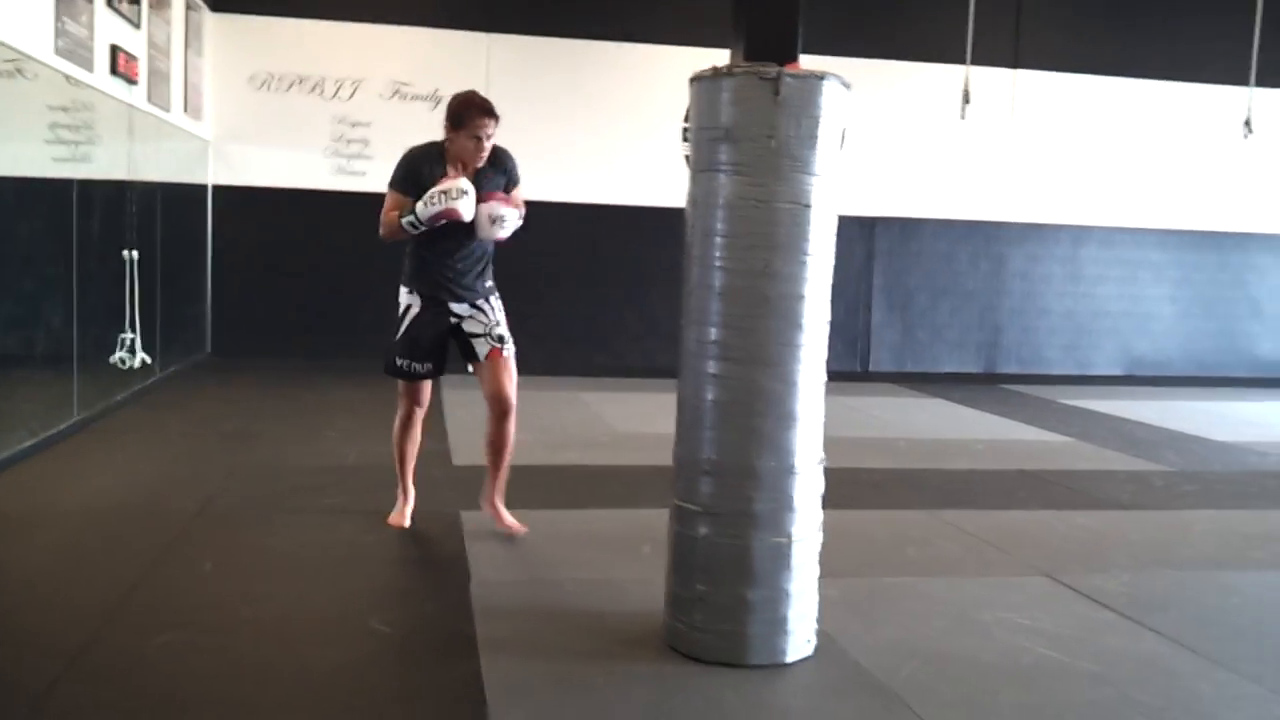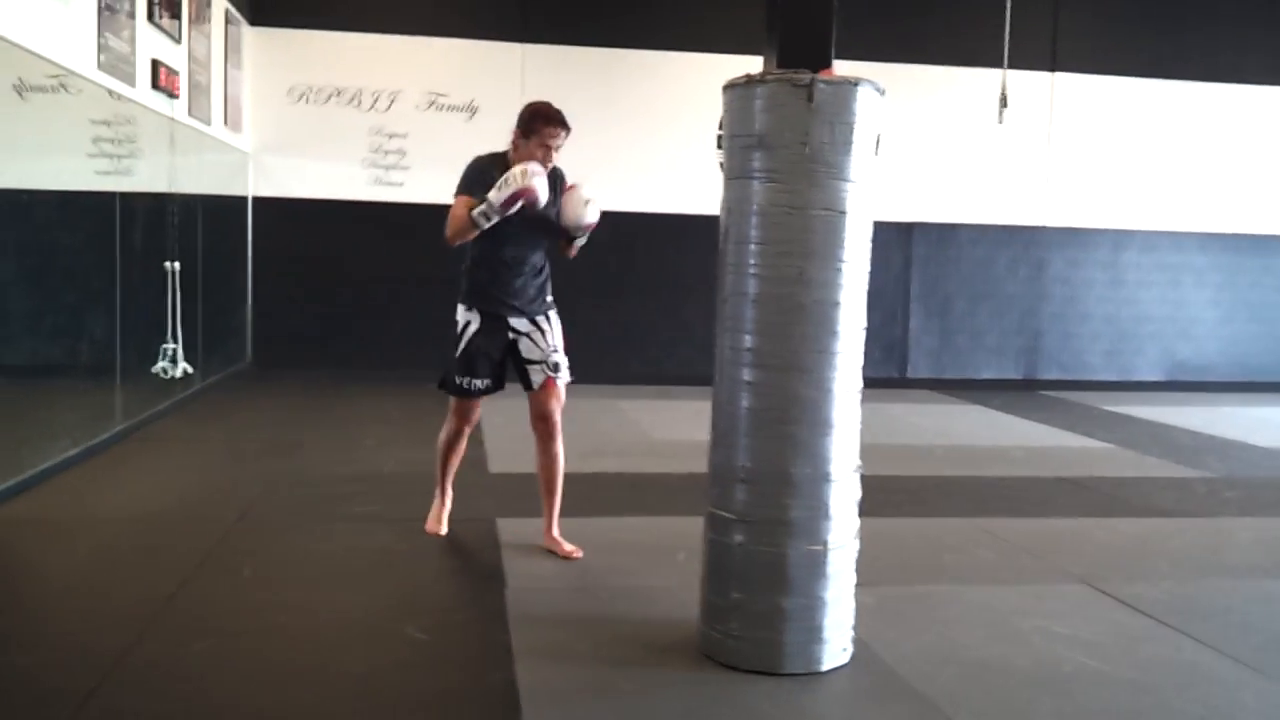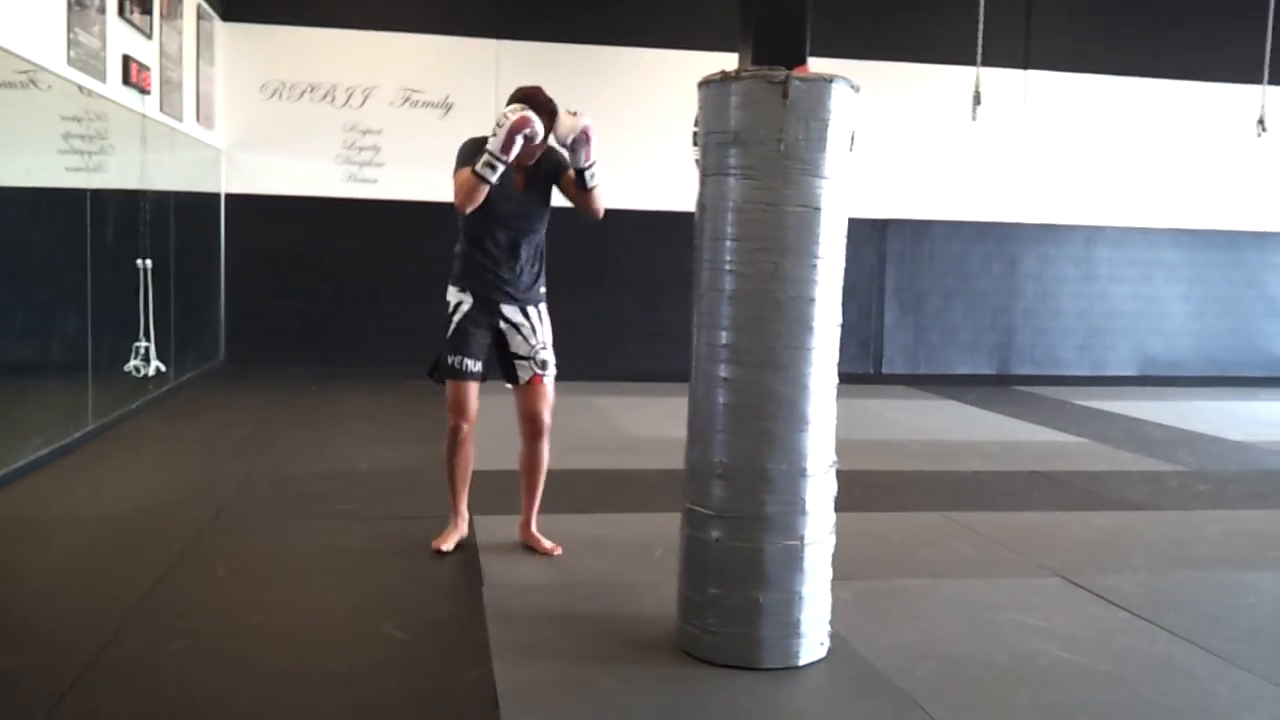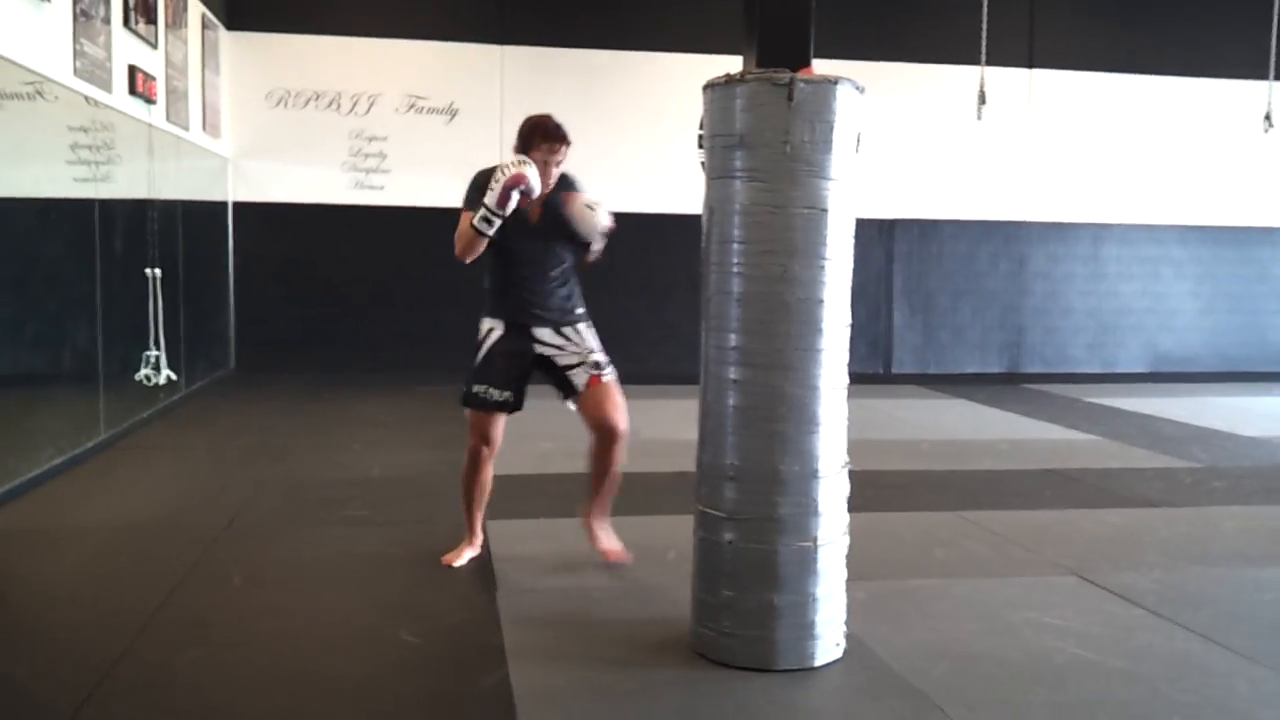
dt=0.2s
person 1, frame 1
left shoulder: (501, 162)
right shoulder: (417, 162)
left elbow: (517, 211)
right elbow: (386, 228)
right wrist: (424, 214)
left hip: (478, 294)
right hip: (424, 296)
left knee: (504, 398)
right knee: (414, 404)
left ankle: (495, 498)
right ankle: (405, 495)
person 1, frame 2
left shoulder: (554, 179)
right shoulder: (483, 170)
left elbow: (567, 250)
right elbow: (454, 233)
left wrist: (579, 229)
right wrist: (502, 200)
left hip: (536, 312)
right hip: (482, 312)
left knee: (549, 420)
right knee: (462, 419)
left ankle: (551, 530)
right ankle: (442, 497)
person 1, frame 3
left shoulder: (550, 159)
right shoulder: (476, 149)
left elbow: (594, 211)
right elbow: (464, 203)
left wrist: (584, 156)
right wrist: (501, 147)
left hip: (526, 302)
right hip: (473, 298)
left knee: (537, 420)
right knee: (461, 416)
left ankle: (529, 526)
right ankle: (458, 518)
person 1, frame 4
left shoulder: (567, 189)
right shoulder: (488, 182)
left elbow: (587, 256)
right elbow: (463, 252)
left wrist: (594, 232)
right wrist: (501, 197)
left hip: (565, 322)
right hip: (506, 326)
left knee: (612, 426)
right knee: (482, 441)
left ankle: (597, 518)
right ankle: (473, 538)
